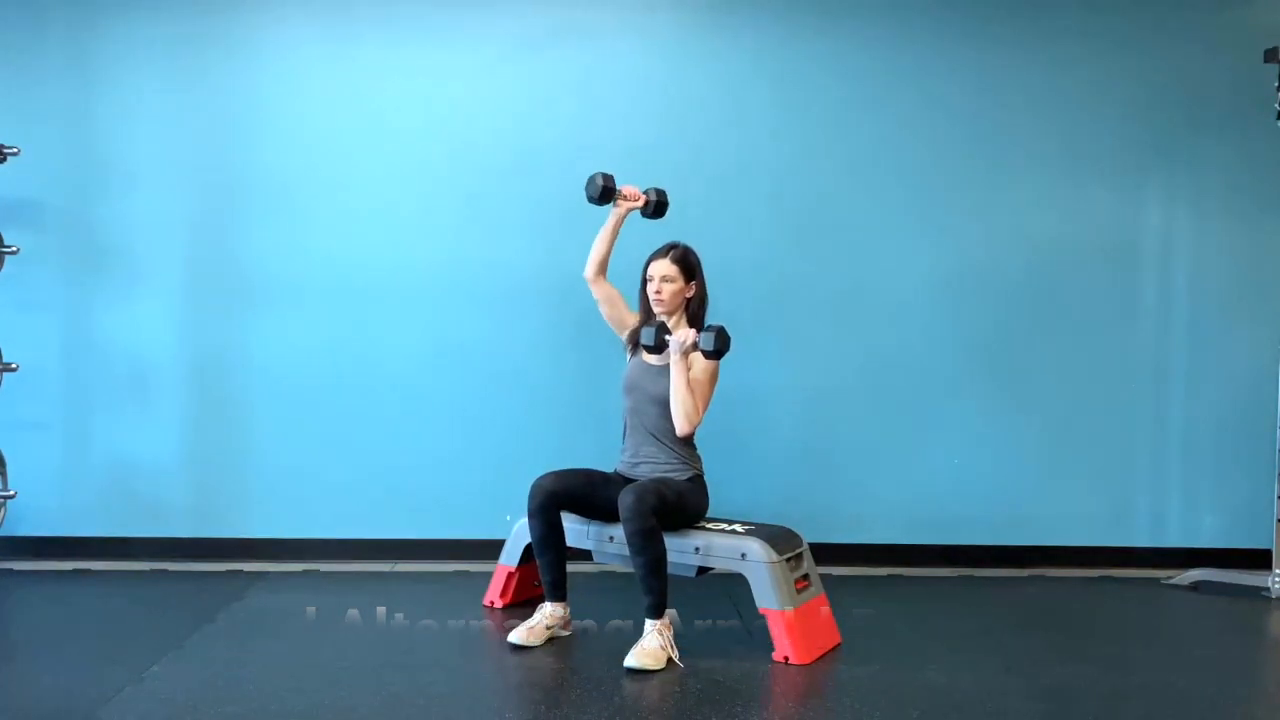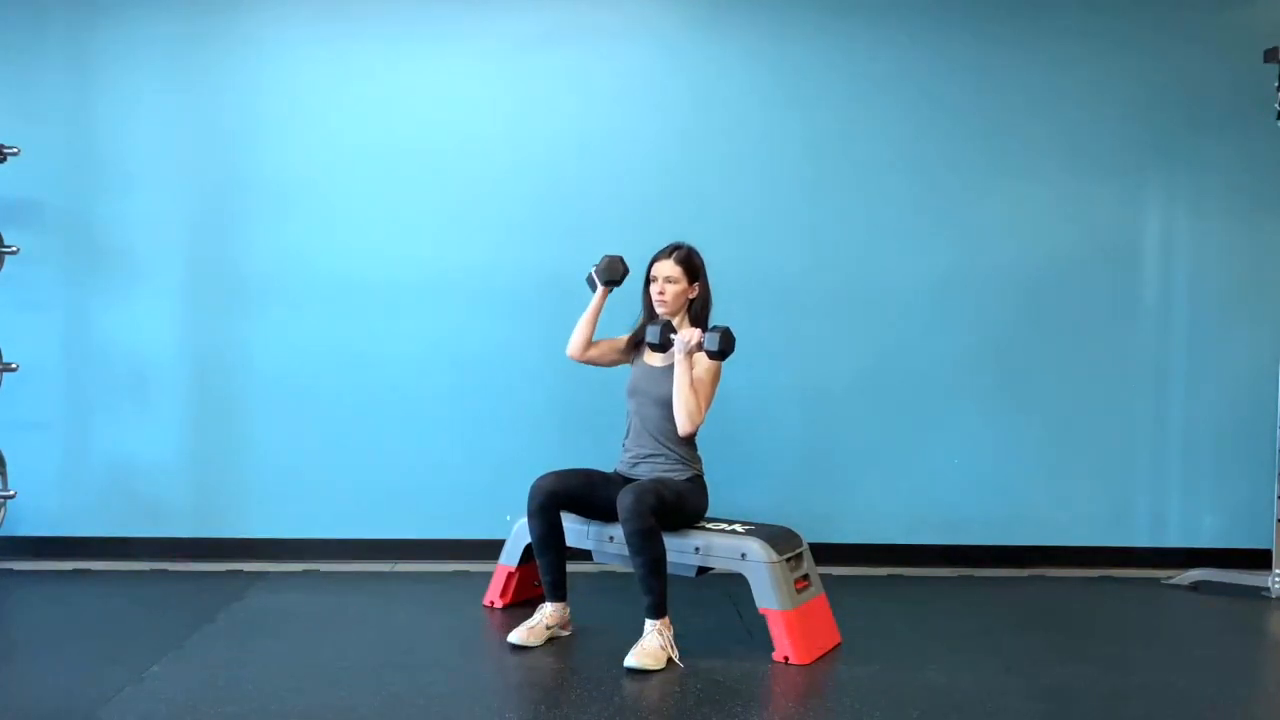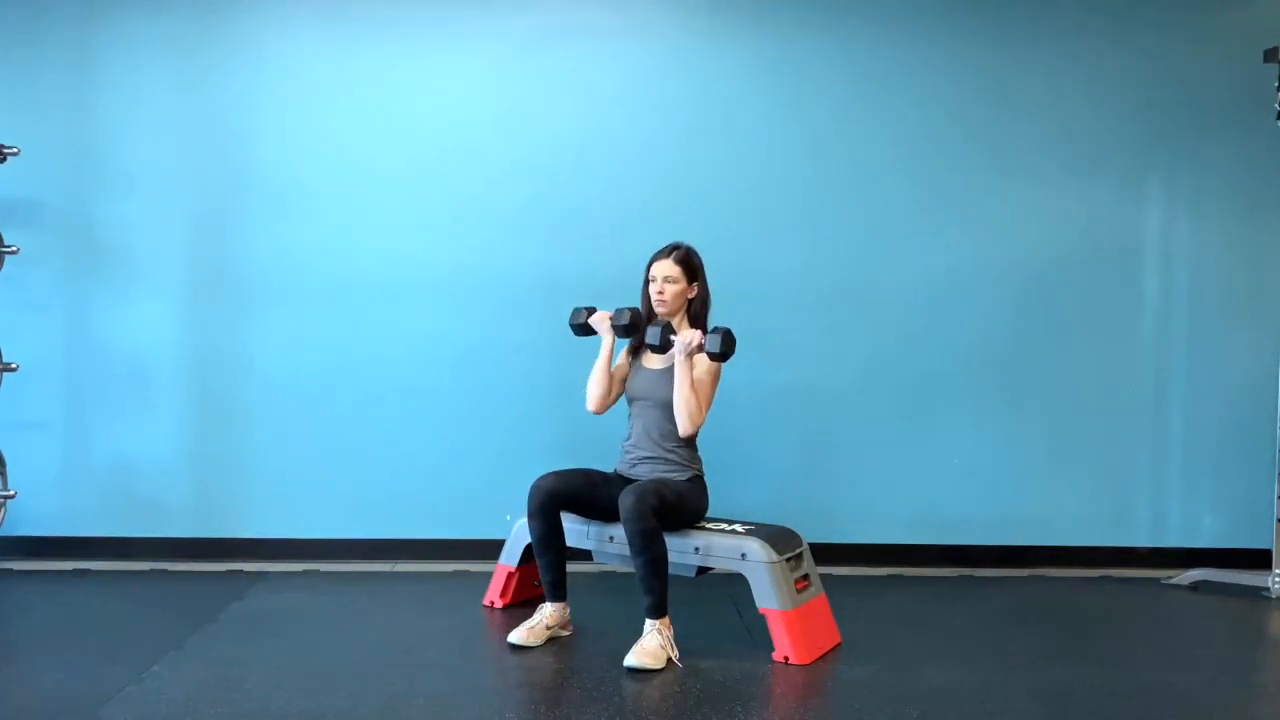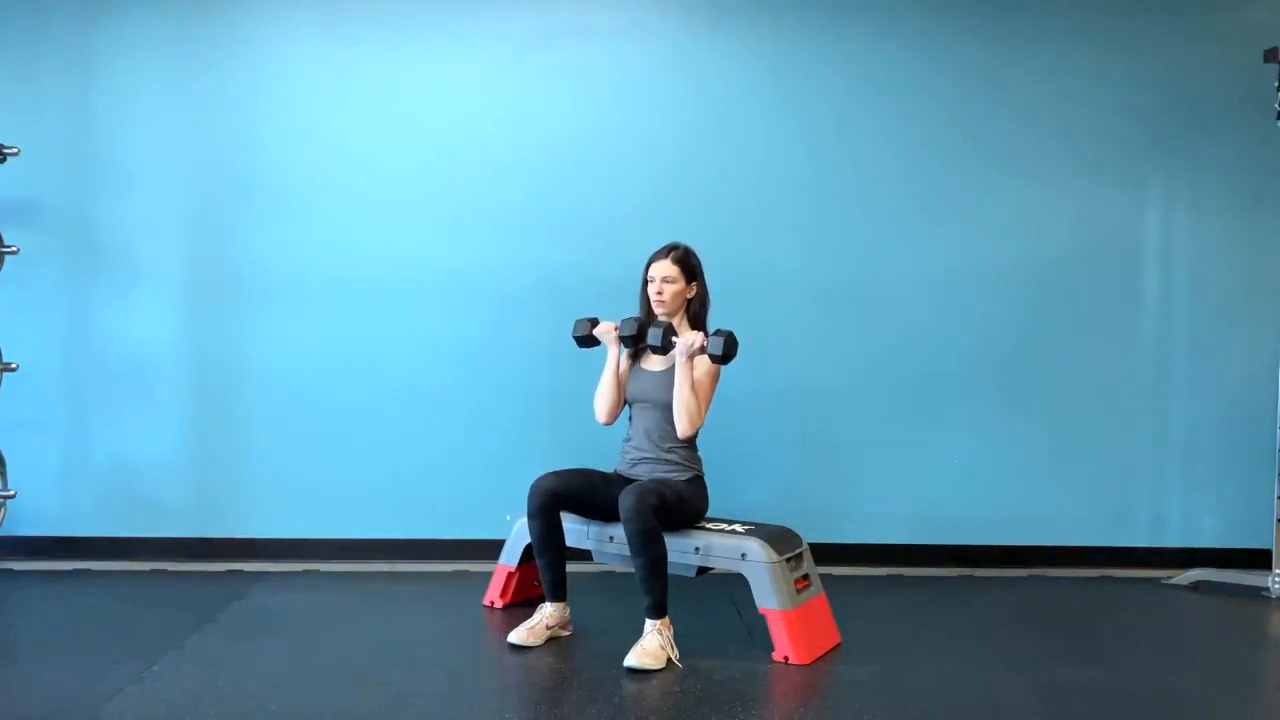
dt=0.4s
person 1, frame 1
left shoulder: (701, 354)
right shoulder: (637, 337)
left elbow: (684, 426)
right elbow: (593, 276)
left wrist: (678, 357)
right wrist: (618, 215)
left hip: (679, 487)
right hip: (626, 479)
left knee: (636, 502)
right knee: (545, 490)
left ankle: (657, 628)
right ankle: (555, 610)
person 1, frame 2
left shoulder: (704, 352)
right shoulder: (638, 343)
left elbow: (687, 425)
right elbow: (577, 352)
left wrist: (682, 358)
right wrist: (601, 296)
left hip: (679, 486)
right hip: (626, 477)
left knee: (635, 501)
right knee: (545, 489)
left ankle: (658, 627)
right ankle: (555, 610)
person 1, frame 3
left shoulder: (702, 351)
right shoulder: (637, 345)
left elbow: (688, 425)
right elbow: (595, 403)
left wrist: (683, 359)
right wrist: (607, 341)
left hip: (679, 485)
right hip: (626, 477)
left knee: (636, 502)
right knee: (544, 489)
left ankle: (658, 627)
right ankle: (555, 610)
person 1, frame 4
left shoulder: (702, 354)
right shoulder: (638, 347)
left elbow: (686, 428)
right elbow: (605, 415)
left wrist: (683, 359)
right wrist: (613, 351)
left hip: (679, 486)
right hip: (626, 477)
left knee: (636, 502)
right knee: (544, 489)
left ankle: (658, 627)
right ankle: (555, 610)
